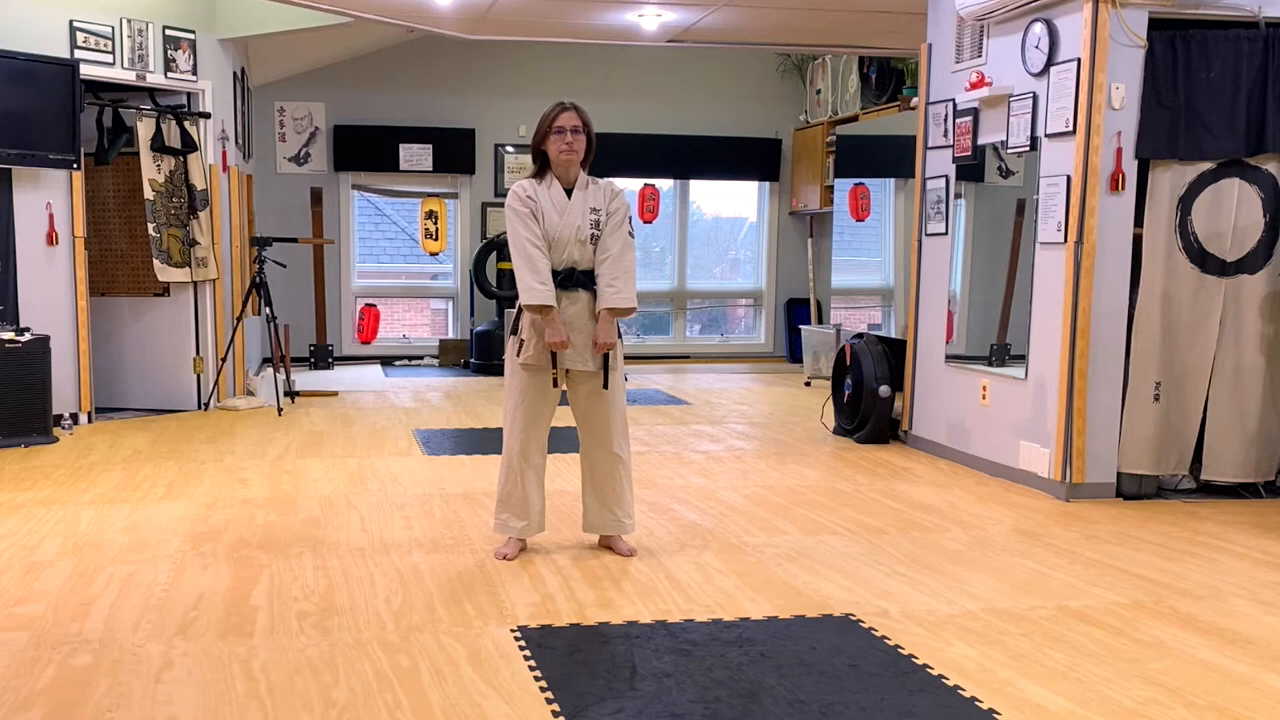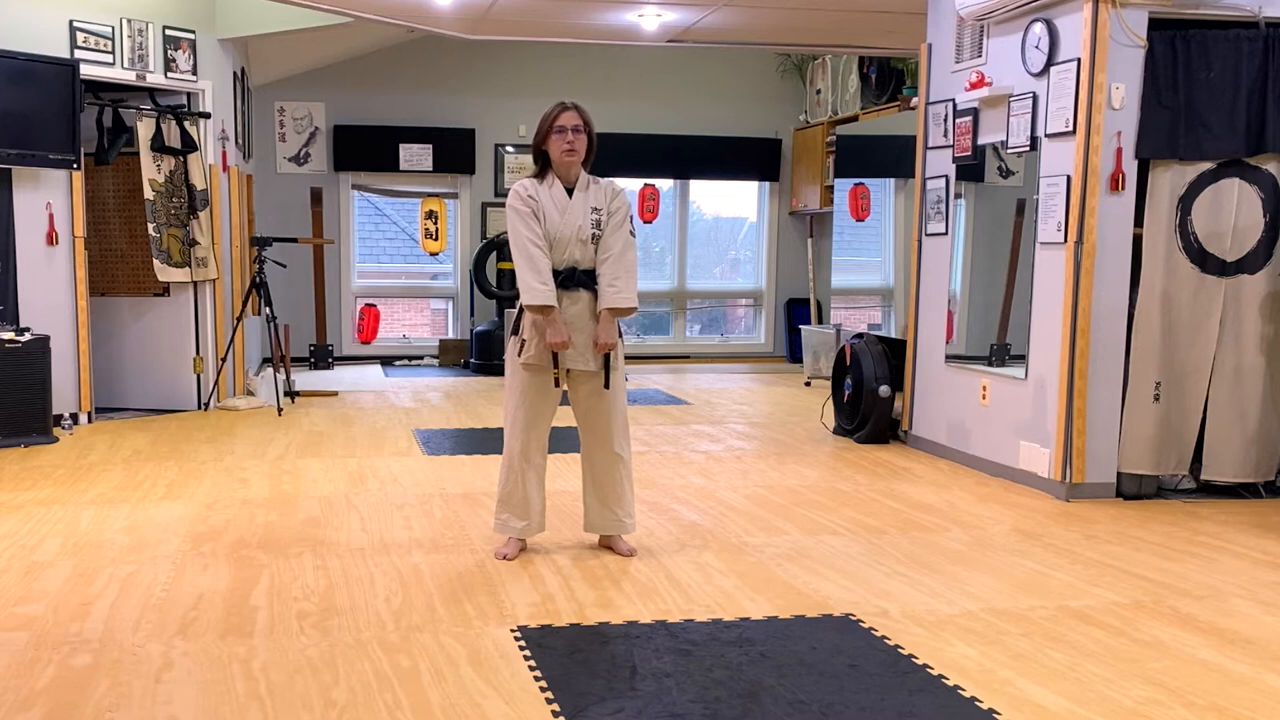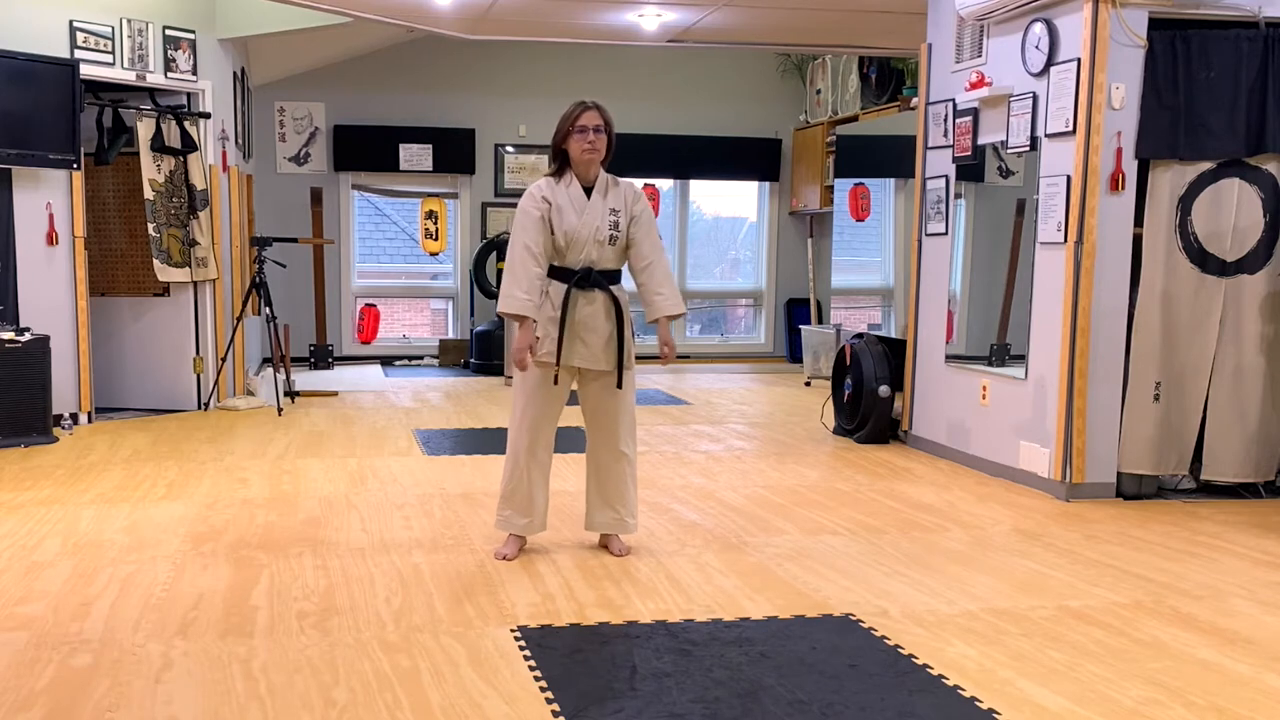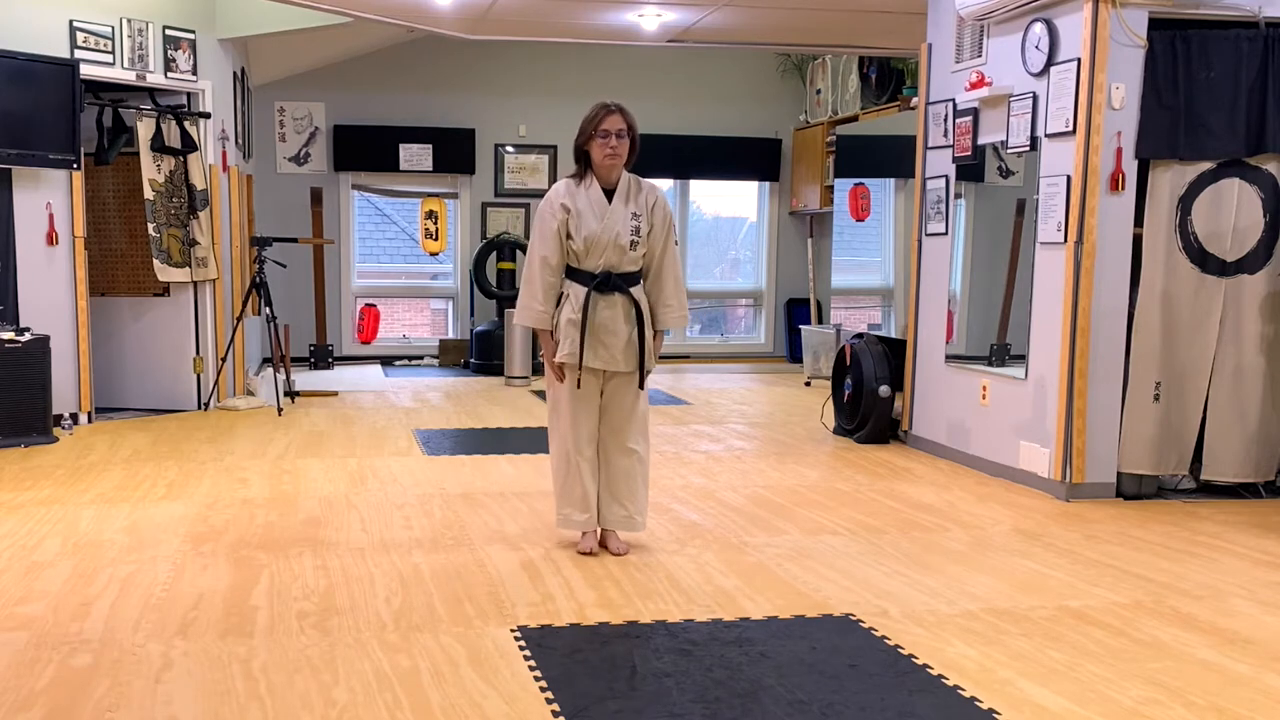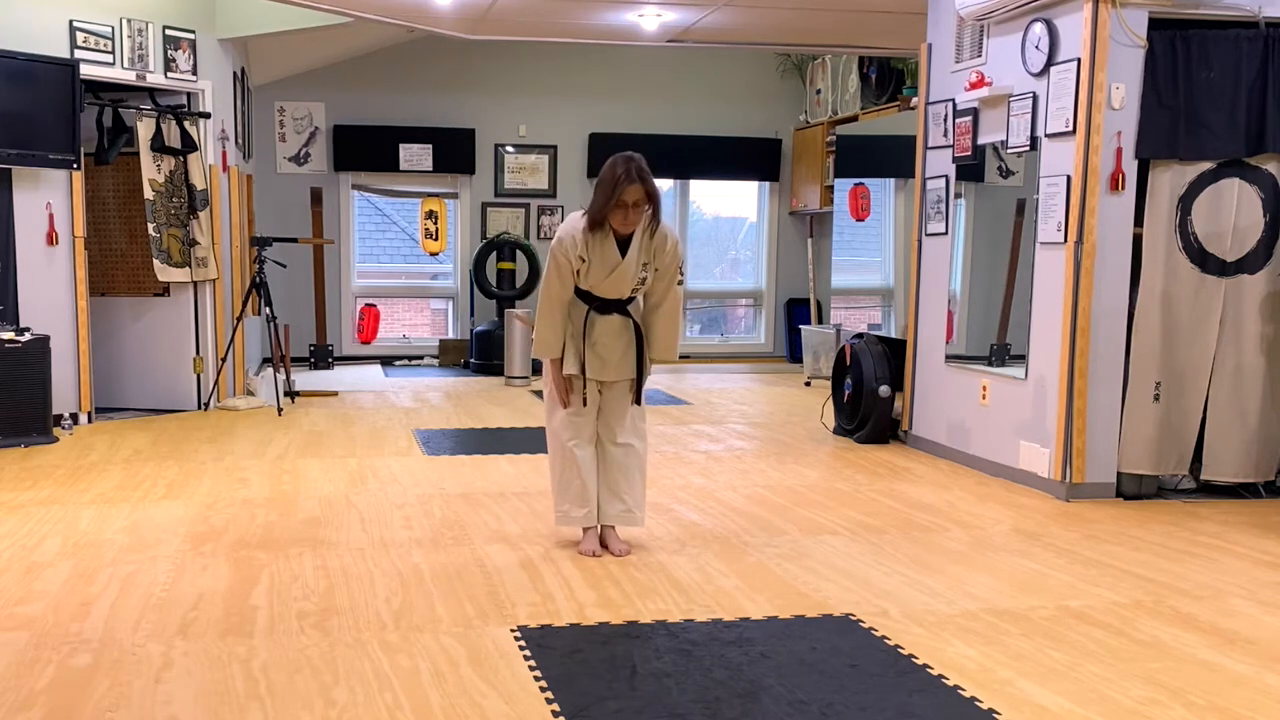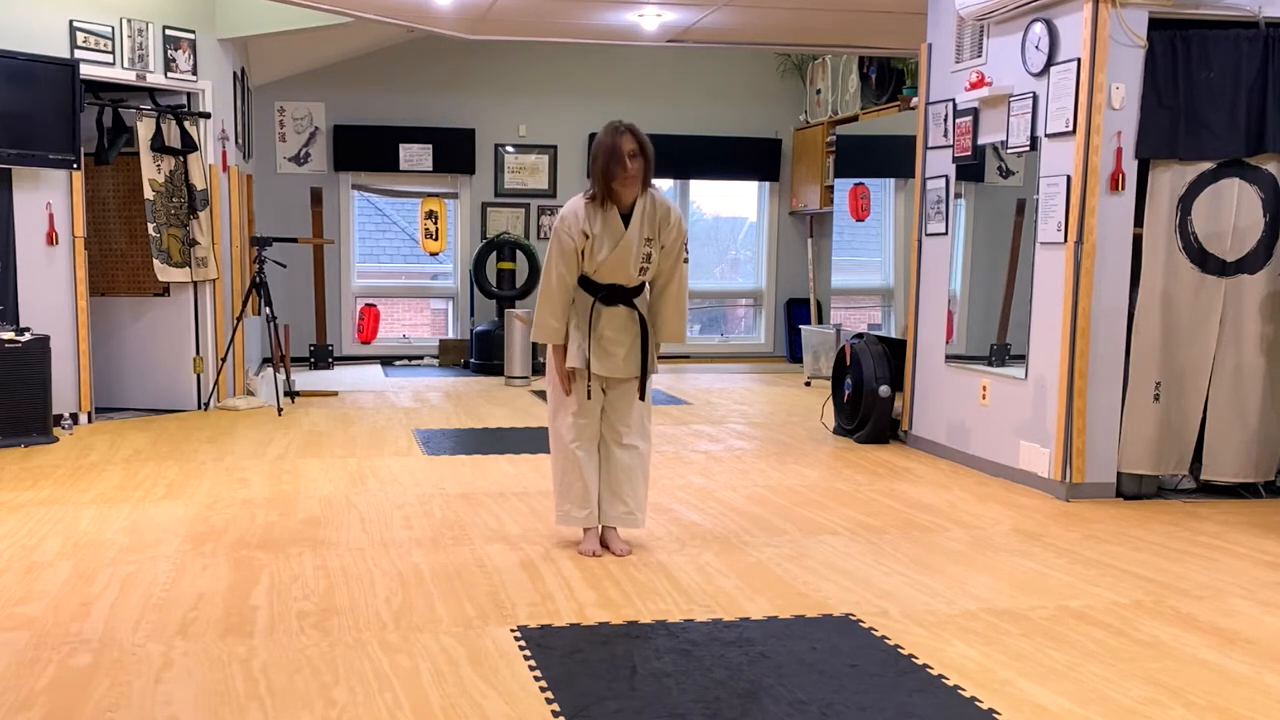
dt=0.7s
person 1, frame 1
left shoulder: (610, 197)
right shoulder: (524, 195)
left elbow: (615, 261)
right elbow: (531, 261)
left wrist: (607, 321)
right wrist: (551, 321)
left hip: (595, 319)
right hip: (538, 319)
left knee: (606, 431)
right knee: (524, 431)
left ankle: (609, 526)
right ankle: (518, 529)
person 1, frame 2
left shoulder: (611, 196)
right shoulder: (525, 194)
left elbow: (617, 261)
right elbow: (532, 261)
left wrist: (607, 322)
right wrist: (553, 322)
left hip: (596, 318)
right hip: (540, 319)
left knee: (607, 430)
right knee: (525, 431)
left ankle: (609, 528)
right ankle: (518, 529)
person 1, frame 3
left shoulder: (629, 196)
right shoulder: (541, 194)
left elbow: (650, 260)
right elbow: (525, 261)
left wrist: (664, 324)
right wrist: (524, 326)
left hip: (608, 319)
right hip: (551, 317)
left knee: (614, 432)
right knee: (530, 429)
left ankle: (609, 526)
right ankle: (519, 528)
person 1, frame 4
left shoulder: (651, 199)
right shoulder: (562, 197)
left elbow: (662, 269)
right elbow: (544, 268)
left wrist: (658, 333)
right wrist: (545, 334)
left hip: (629, 321)
right hip: (576, 321)
left knee: (626, 432)
right knee: (575, 430)
left ankle: (612, 525)
right ankle: (586, 524)
person 1, frame 5
left shoulder: (663, 240)
right shoulder: (573, 235)
left elbow: (662, 304)
right elbow: (554, 301)
left wrist: (646, 361)
right wrist: (555, 363)
left hip: (625, 335)
right hip: (576, 334)
left knee: (624, 431)
right knee: (573, 429)
left ankle: (610, 524)
right ankle: (587, 524)
person 1, frame 6
left shoulder: (665, 216)
right shoulder: (577, 214)
left elbow: (668, 286)
right elbow: (558, 284)
left wrist: (655, 345)
right wrist: (558, 349)
left hip: (631, 329)
right hip: (582, 328)
left knee: (628, 432)
right knee: (578, 430)
left ankle: (613, 525)
right ankle: (588, 525)
